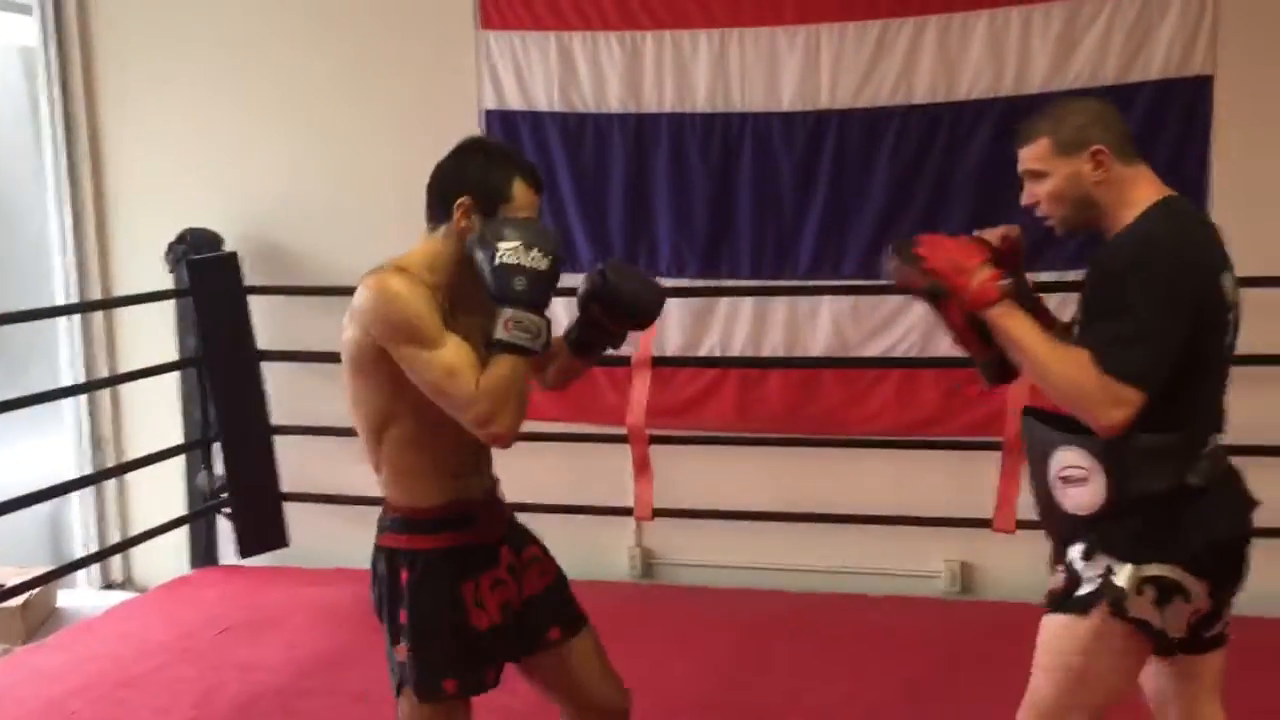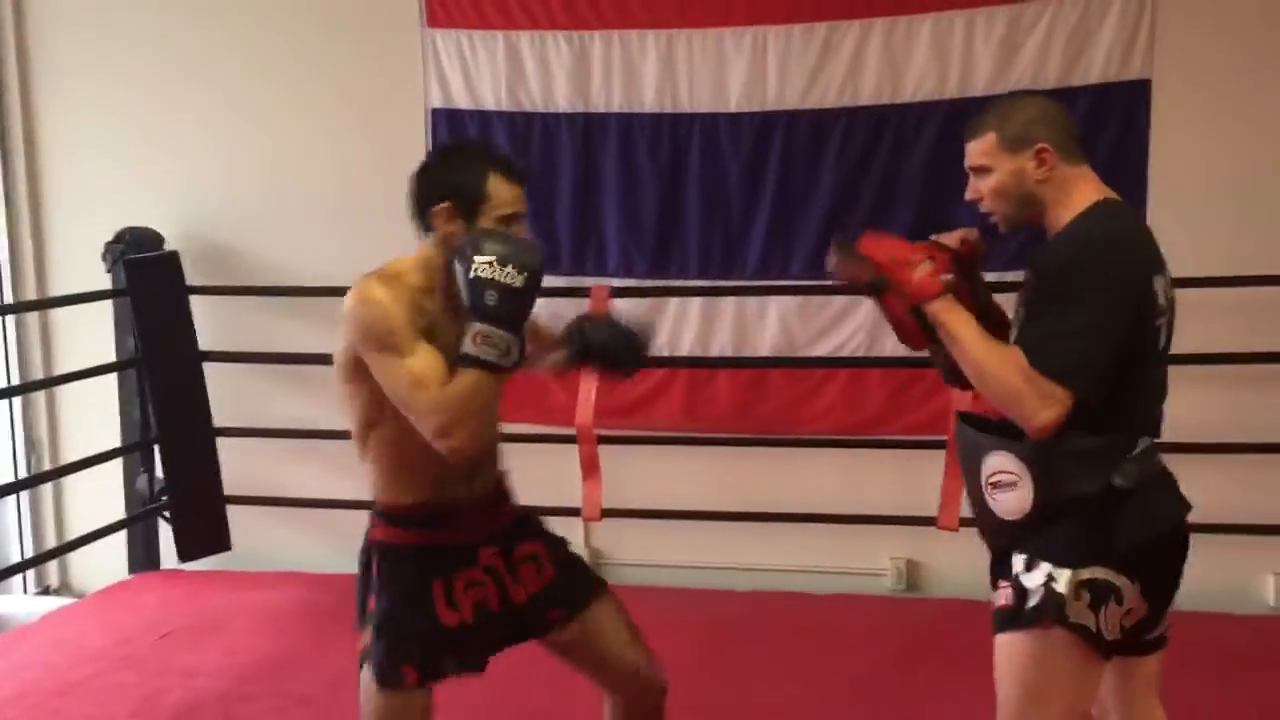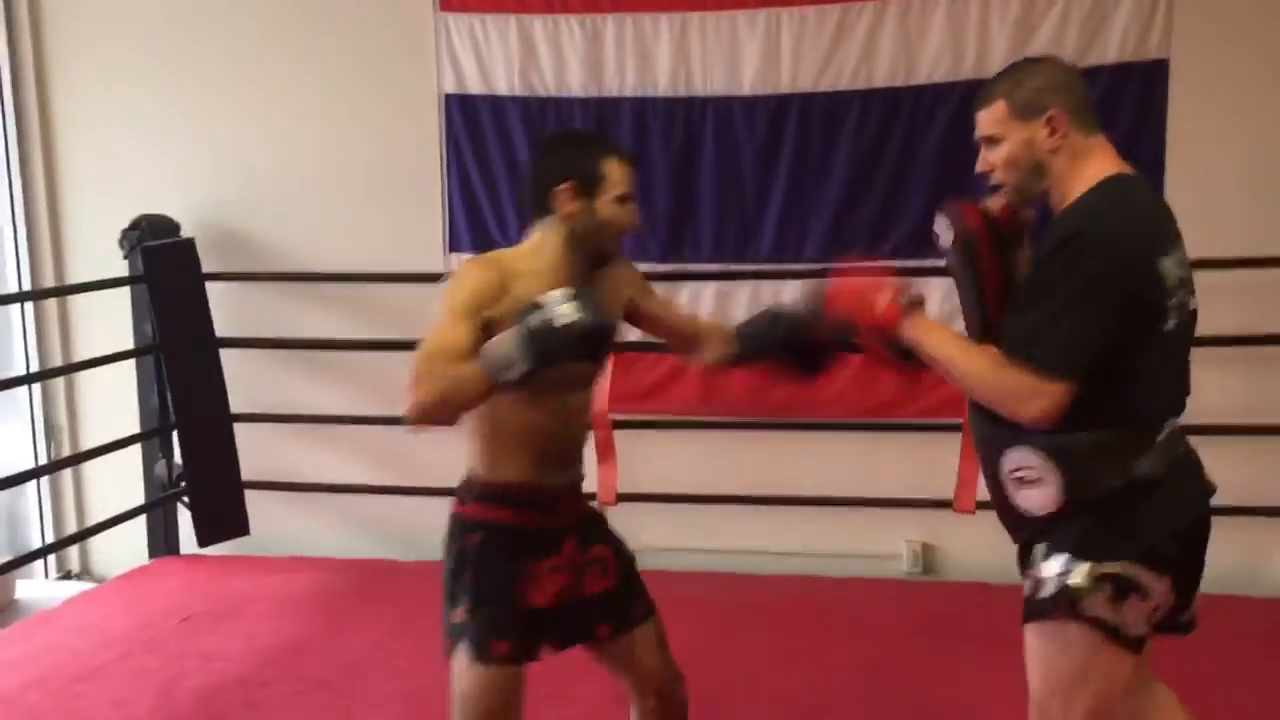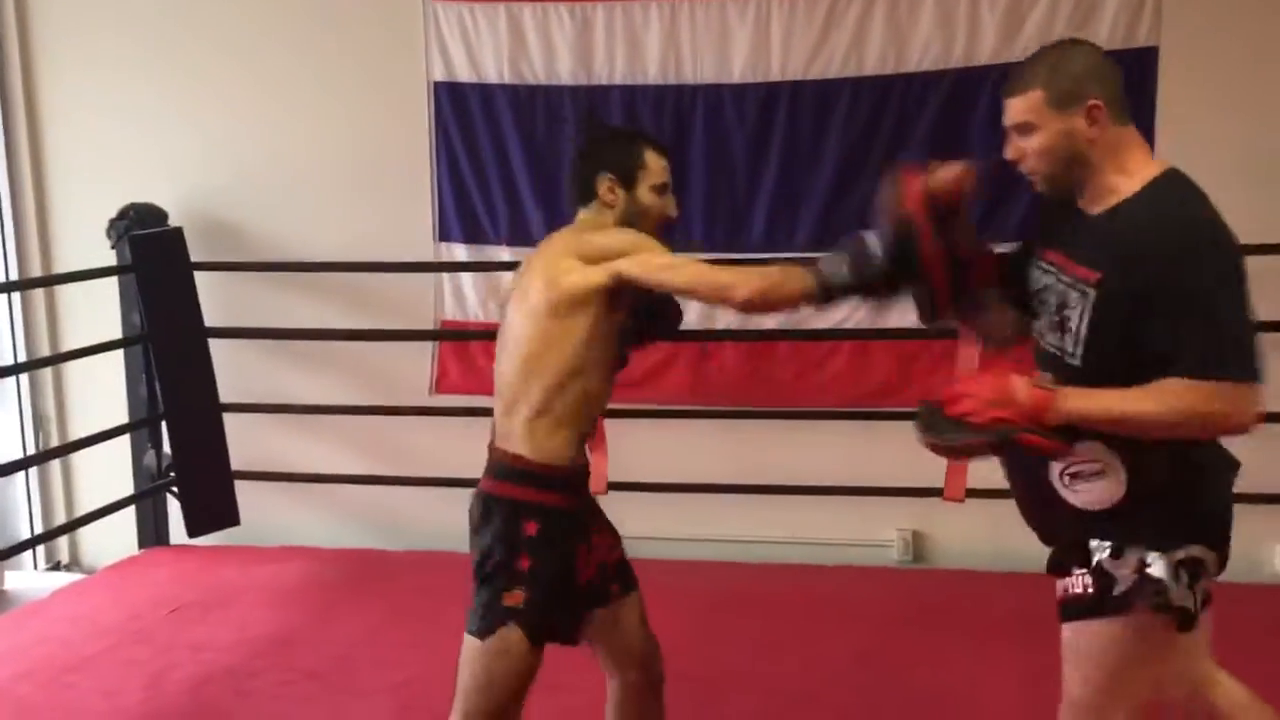
dt=0.2s
person 1, frame 1
left shoulder: (1148, 252)
right shoulder: (1174, 239)
left elbow: (1108, 403)
right elbow: (1099, 362)
left wrist: (990, 299)
right wrist: (1013, 287)
left hip: (1146, 532)
right hip: (1186, 521)
person 1, frame 2
left shoulder: (1085, 256)
right shoulder: (1116, 239)
left elbow: (1038, 406)
right elbow: (1045, 362)
left wrist: (935, 296)
right wrist: (964, 288)
left hip: (1086, 534)
right hip: (1129, 520)
person 1, frame 3
left shoulder: (1100, 234)
right shoulder: (1116, 214)
left elbow: (1034, 396)
right elbow: (1042, 336)
left wrist: (899, 319)
left hip: (1104, 527)
right hip: (1131, 512)
person 1, frame 4
left shoulder: (1178, 234)
right shoulder: (1068, 210)
right elbow: (1002, 303)
left wrist: (1045, 402)
left hip: (1147, 522)
right hip: (1105, 512)
person 2, frame 1
left shoulder: (475, 285)
right shoulder: (394, 294)
left elbow: (549, 372)
right elbow: (494, 420)
left wrist: (594, 328)
right wrist: (522, 306)
left hip: (498, 535)
right hip: (427, 559)
person 2, frame 2
left shoulder: (476, 279)
right shoulder: (379, 299)
left elbow: (541, 348)
right elbow: (453, 437)
left wrist: (583, 345)
right wrist: (494, 322)
left hip: (498, 526)
right hip: (413, 548)
person 2, frame 3
left shoulder: (605, 275)
right shoulder: (485, 278)
left elbow: (693, 338)
right elbow: (422, 402)
left wrist: (757, 336)
right wrist: (525, 344)
left hip: (569, 521)
right hip: (497, 531)
person 2, frame 4
left shoulder: (568, 258)
right shoulder: (606, 247)
right elbow: (737, 288)
left wrist: (620, 336)
right wrist: (851, 268)
left hip: (556, 500)
right hip: (526, 508)
left knee: (637, 661)
